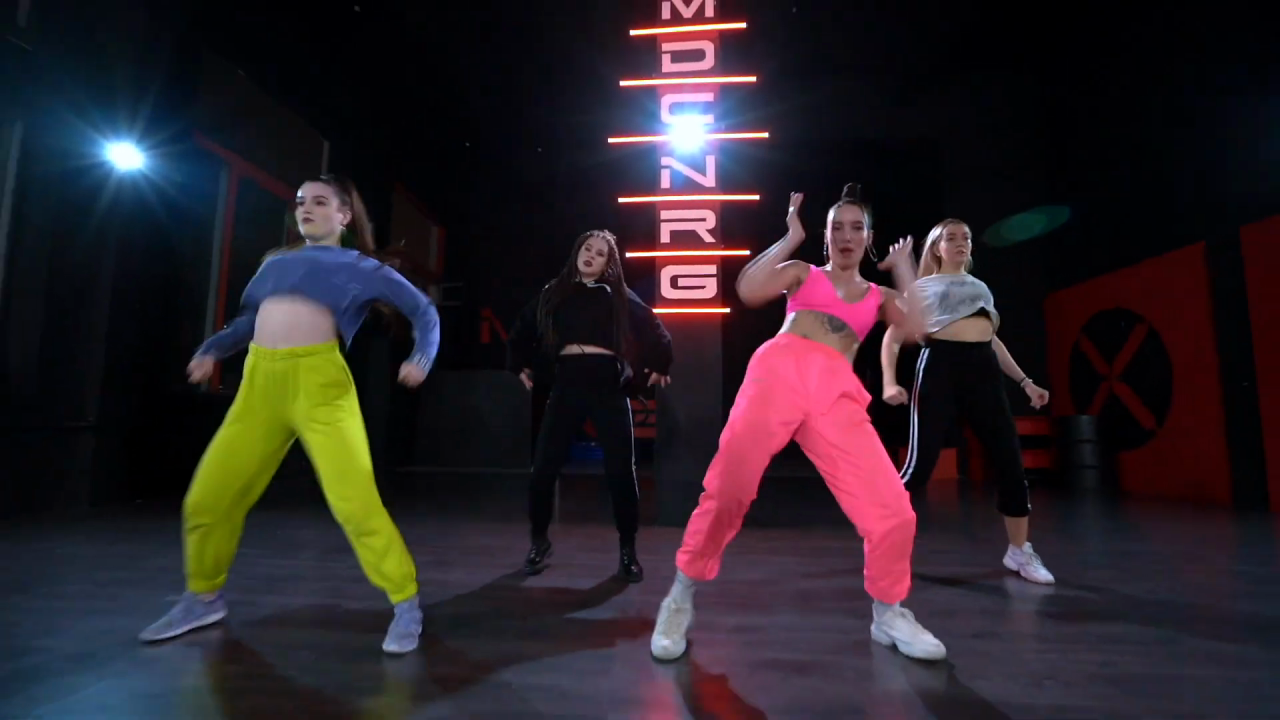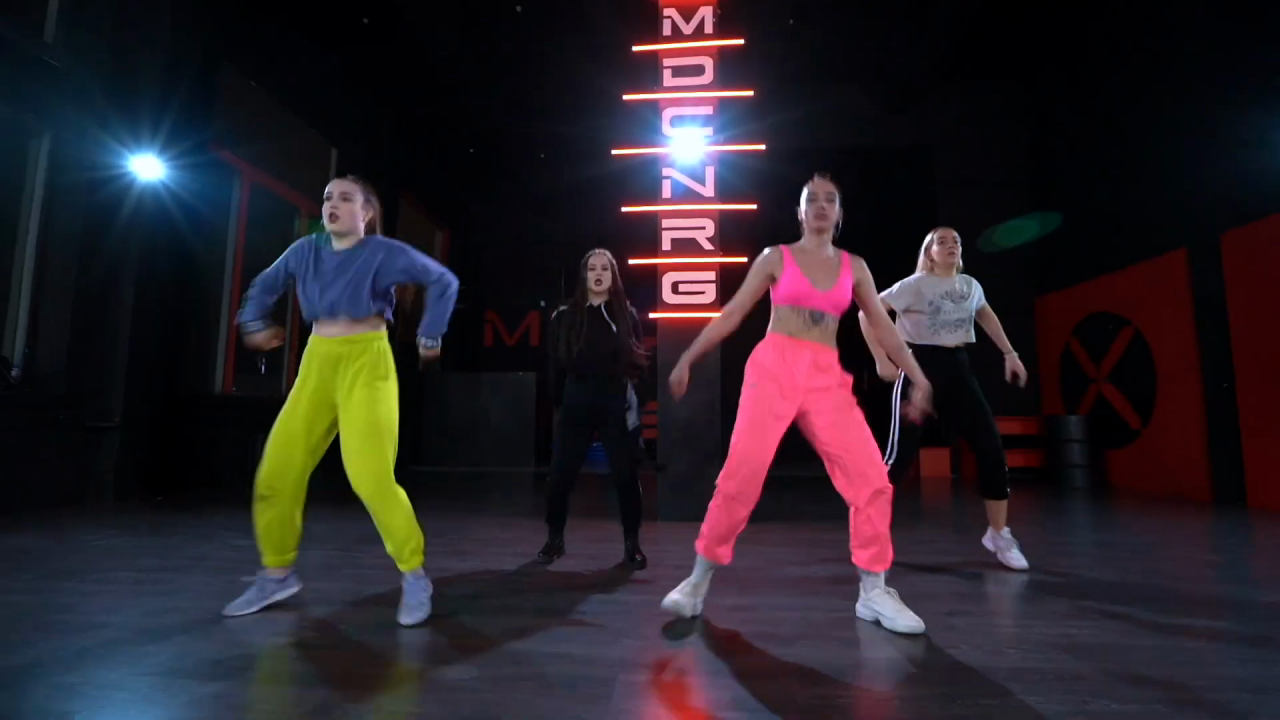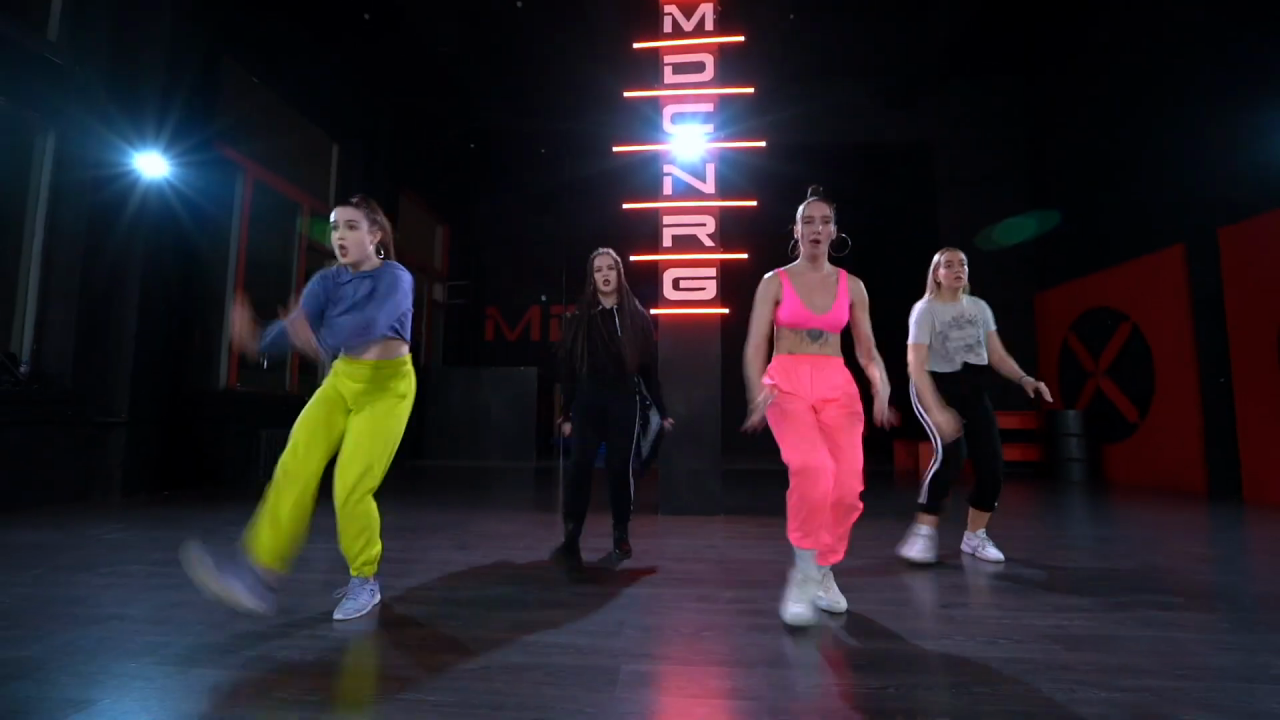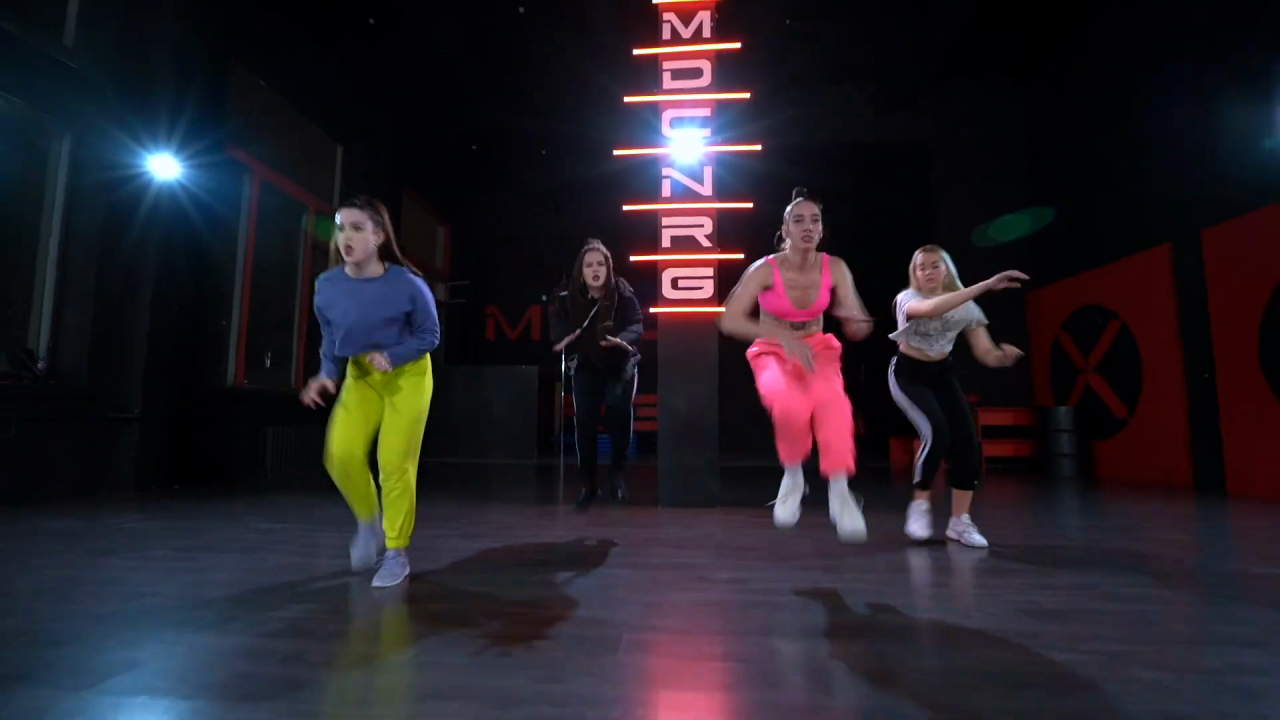
dt=0.3s
person 1, frame 1
left shoulder: (360, 268)
right shoulder: (279, 264)
left elbow: (423, 309)
left wrist: (422, 356)
right wrist: (212, 349)
left hip: (321, 386)
right hip: (262, 385)
left knee: (356, 503)
right knee: (205, 500)
left ankle: (407, 604)
right ankle: (203, 597)
person 1, frame 2
left shoulder: (386, 252)
right shoulder: (305, 250)
left elbow: (443, 281)
right elbow: (265, 285)
left wrist: (430, 334)
right wrist: (256, 322)
left hip: (365, 366)
right hip: (315, 368)
left knee: (370, 478)
right knee: (274, 476)
left ankle: (415, 577)
right ankle: (277, 575)
person 1, frame 3
left shoulder: (396, 278)
right shoulder: (327, 281)
left elbow: (373, 323)
right elbow: (285, 336)
left wrist: (320, 337)
right wrist: (253, 339)
left hip: (389, 385)
right hip: (344, 382)
left knee: (352, 489)
right knee: (296, 469)
left ankle: (365, 582)
right ankle: (258, 576)
person 1, frame 4
left shoulder: (408, 284)
right shoulder: (328, 285)
left elbow: (430, 337)
right elbow: (332, 338)
left wrist: (391, 357)
right wrist: (326, 374)
left hip: (407, 376)
right hip: (362, 377)
left knee: (395, 462)
right knee: (341, 454)
left ankle: (397, 554)
right ankle: (369, 519)
person 2, frame 1
left shoulder: (878, 294)
right shoulder: (800, 272)
left elbow: (915, 329)
right elbow: (749, 290)
left wrist: (903, 270)
right wrist: (791, 236)
left hip: (835, 398)
right hip: (777, 376)
left knee: (892, 515)
right knee: (728, 489)
left ankle: (888, 613)
right ankle: (680, 601)
person 2, frame 2
left shoulder: (854, 267)
right shoulder: (776, 257)
left elbow: (882, 325)
right elbow: (734, 311)
left wrist: (916, 377)
right wrist: (688, 358)
left hip: (826, 380)
right hip: (772, 371)
left knee: (871, 479)
right knee: (740, 478)
left ankle: (874, 590)
right ankle: (701, 577)
person 2, frame 3
left shoulder: (852, 285)
right shoulder: (774, 281)
left elbow: (868, 348)
right elbow: (755, 343)
left wrist: (882, 388)
right wrist: (759, 392)
left hip: (837, 387)
right hip: (786, 384)
left knee: (843, 492)
right knee: (812, 473)
left ankle: (820, 572)
right ankle: (802, 571)
person 2, frame 4
left shoulder: (834, 267)
right shoulder: (764, 270)
left elbow: (855, 317)
right elbow: (729, 320)
left wrist: (856, 320)
right wrist: (782, 338)
left hip: (816, 351)
right hip: (773, 352)
left knee: (832, 405)
right knee: (789, 407)
person 3, frame 1
left shoulder: (980, 286)
right shoulder: (920, 288)
left elbow: (992, 338)
right elbow: (891, 340)
left wrist: (1024, 382)
right wrist: (889, 382)
left hip: (983, 369)
right hip: (939, 366)
left knee: (1009, 462)
right knee: (919, 465)
left ankle: (1020, 551)
person 3, frame 2
left shoulder: (972, 285)
right shoulder: (916, 285)
left elbow: (986, 316)
right elbow: (868, 312)
left wrist: (1009, 351)
right wrist: (881, 360)
left hip: (958, 371)
right hip: (920, 368)
left knee: (991, 451)
right knee: (900, 456)
left ankle: (1000, 536)
person 3, frame 3
left shoulder: (980, 308)
right shoulder: (925, 310)
left elbow: (996, 355)
right elbow: (916, 362)
left wrist: (1025, 379)
right wrist: (936, 409)
left hip: (971, 388)
right hip: (933, 387)
left knee: (991, 467)
right knee: (951, 455)
left ankle: (975, 535)
right ankle: (923, 529)
person 3, frame 4
left shoulder: (965, 305)
right shoulder: (907, 299)
left elbow: (984, 352)
right elbow: (930, 309)
left wrist: (1002, 354)
right wrist: (984, 286)
left hip: (941, 375)
right hip: (907, 374)
left knee: (968, 446)
right knee: (936, 430)
left ankle: (960, 521)
right ankle: (920, 505)
person 4, frame 1
left shoulder: (618, 296)
right shoulder: (555, 293)
left elbow: (653, 329)
right elbow: (524, 327)
left wrist: (660, 364)
right wrist: (520, 363)
left hip: (608, 387)
right hip: (567, 385)
left knee: (620, 472)
right knee: (543, 470)
left ankle: (628, 552)
right ankle: (540, 541)
person 4, frame 2
left shoulder: (626, 316)
right shoulder: (565, 317)
left elbow: (636, 362)
right elbow: (558, 364)
left wrist: (631, 402)
right wrist: (559, 406)
left hip: (615, 402)
right hip: (576, 402)
left knee: (625, 475)
right knee: (561, 474)
left ankle: (632, 544)
right ankle: (555, 539)
person 4, frame 3
left shoulder: (636, 316)
right shoulder: (579, 318)
left elbow: (649, 365)
right elbow: (567, 367)
left wrist: (661, 410)
right wrist: (567, 413)
left hip: (624, 400)
right hip: (588, 400)
left knee: (619, 469)
right knee: (580, 466)
left ankle: (621, 535)
right ankle: (571, 539)
person 4, frame 4
left shoulder: (623, 296)
right shoulder: (569, 298)
left elbow: (636, 325)
right elbow: (557, 325)
left wrist: (623, 340)
right wrist: (566, 334)
left hip: (618, 366)
right hip: (587, 369)
left knee: (619, 408)
right knee: (585, 425)
left ankle: (617, 472)
right ankle: (589, 486)
